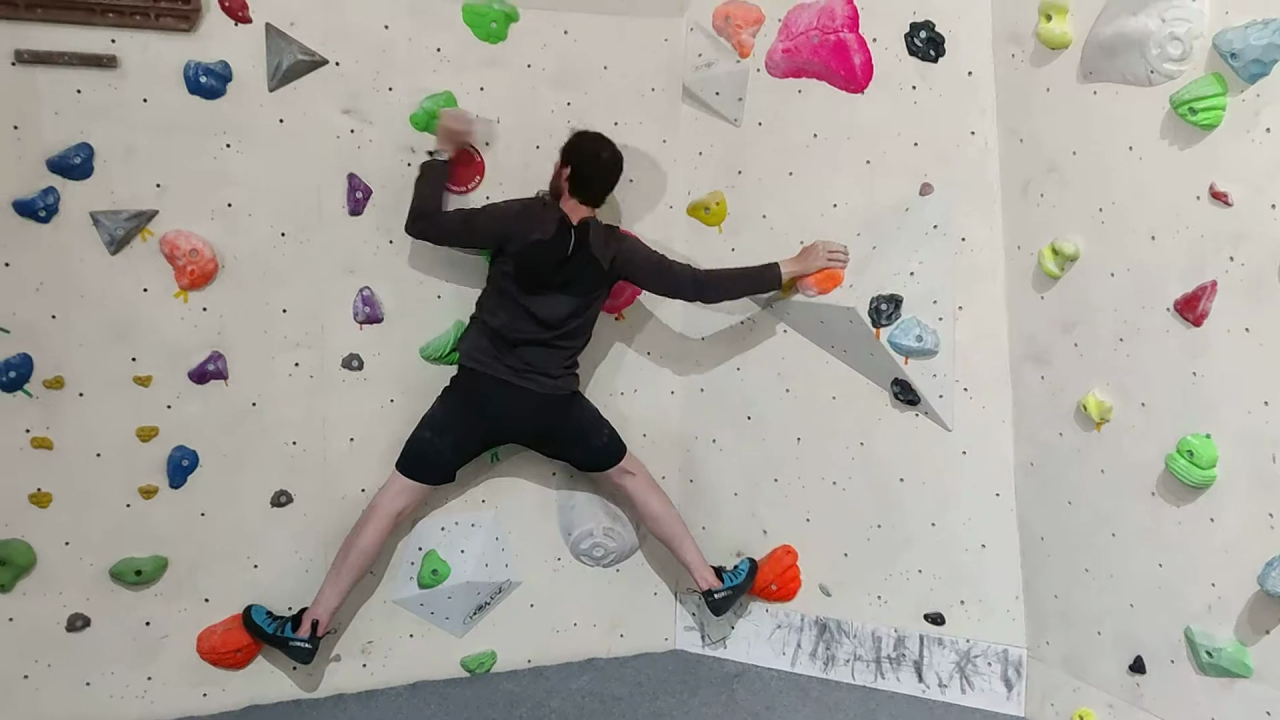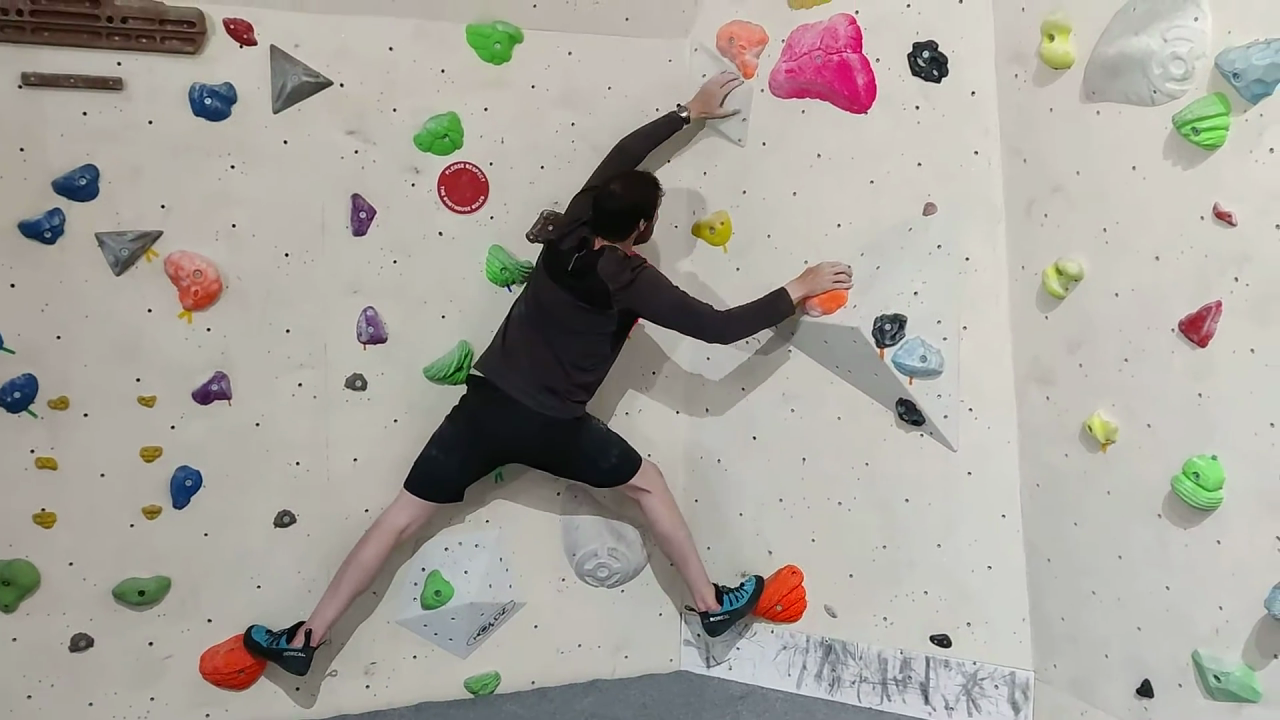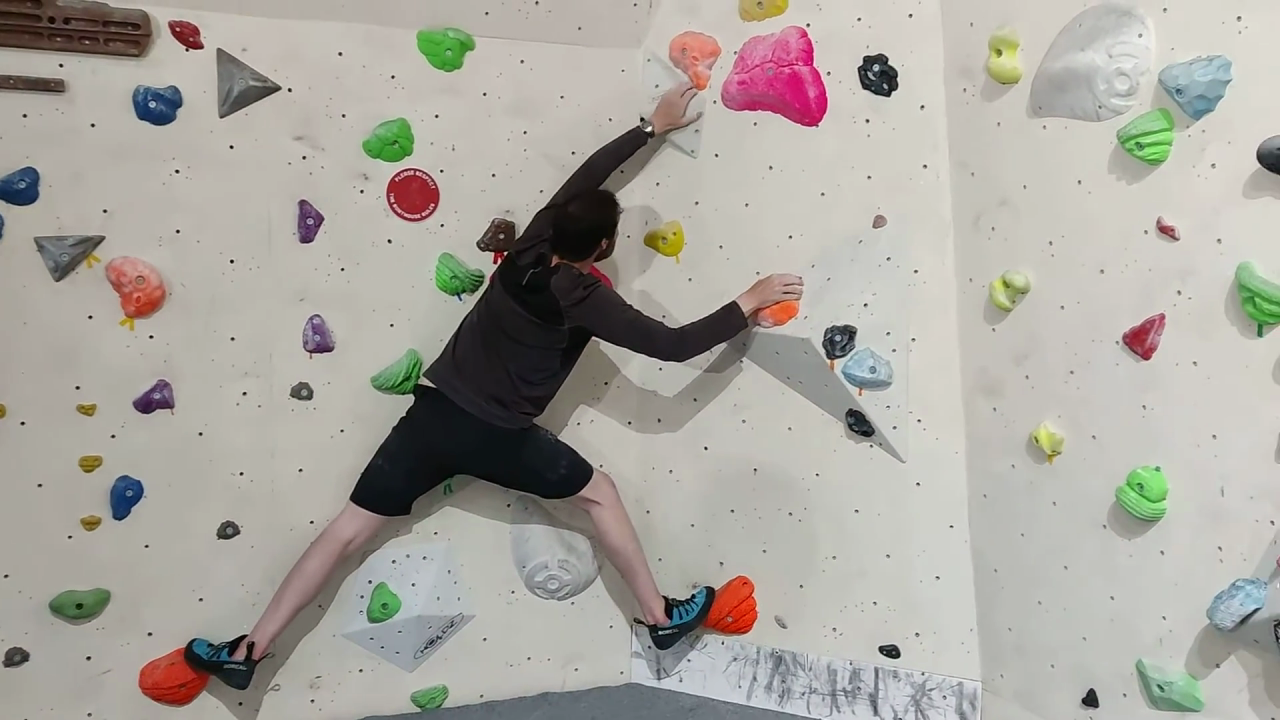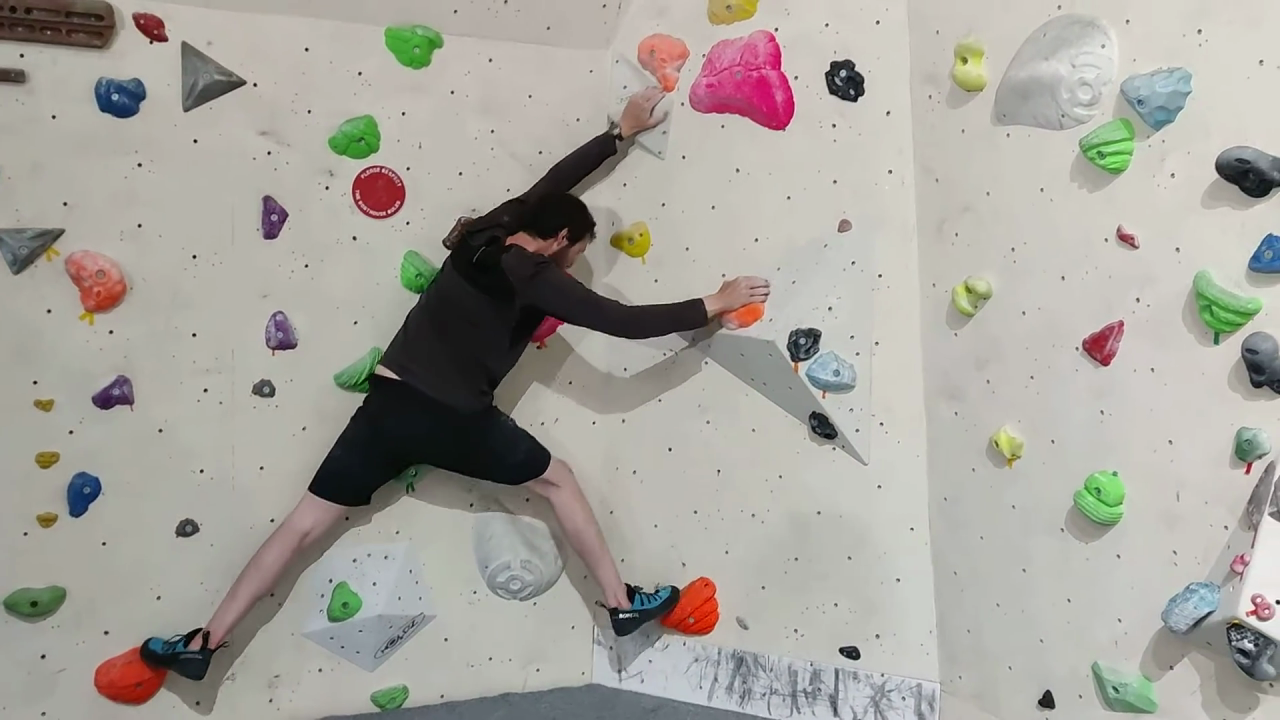
dt=1s
person 1, frame 1
left shoulder: (521, 218)
right shoulder: (612, 249)
left elbow: (424, 226)
right elbow: (699, 286)
left wrist: (442, 151)
right wrist: (791, 268)
left hip: (478, 392)
right hip: (550, 404)
left knee: (394, 500)
right knee: (630, 475)
left ankle: (310, 627)
right ankle: (711, 585)
person 1, frame 2
left shoulder: (569, 230)
right shoulder: (630, 280)
left elbow: (619, 157)
right elbow: (719, 326)
left wrist: (686, 113)
right wrist: (798, 290)
left hip: (486, 406)
right hip: (553, 427)
left knee: (400, 517)
right knee: (648, 484)
left ankle: (306, 637)
right ankle: (710, 605)
person 1, frame 3
left shoulder: (532, 243)
right shoulder: (584, 298)
left elbow: (586, 174)
right elbow: (675, 345)
left wrist: (651, 127)
right wrist: (748, 303)
left hip: (432, 414)
right hip: (494, 436)
left knee: (346, 531)
right knee: (599, 493)
left ankle: (247, 652)
right ankle: (659, 617)
person 1, frame 4
left shoulder: (484, 232)
right shoulder: (536, 279)
left elbow: (553, 180)
right elbow: (627, 322)
left wrist: (620, 133)
right wrist: (712, 305)
left hip: (388, 404)
right hip: (452, 420)
left knee: (304, 523)
right knee: (559, 480)
left ankle: (204, 643)
right ankle: (620, 602)
